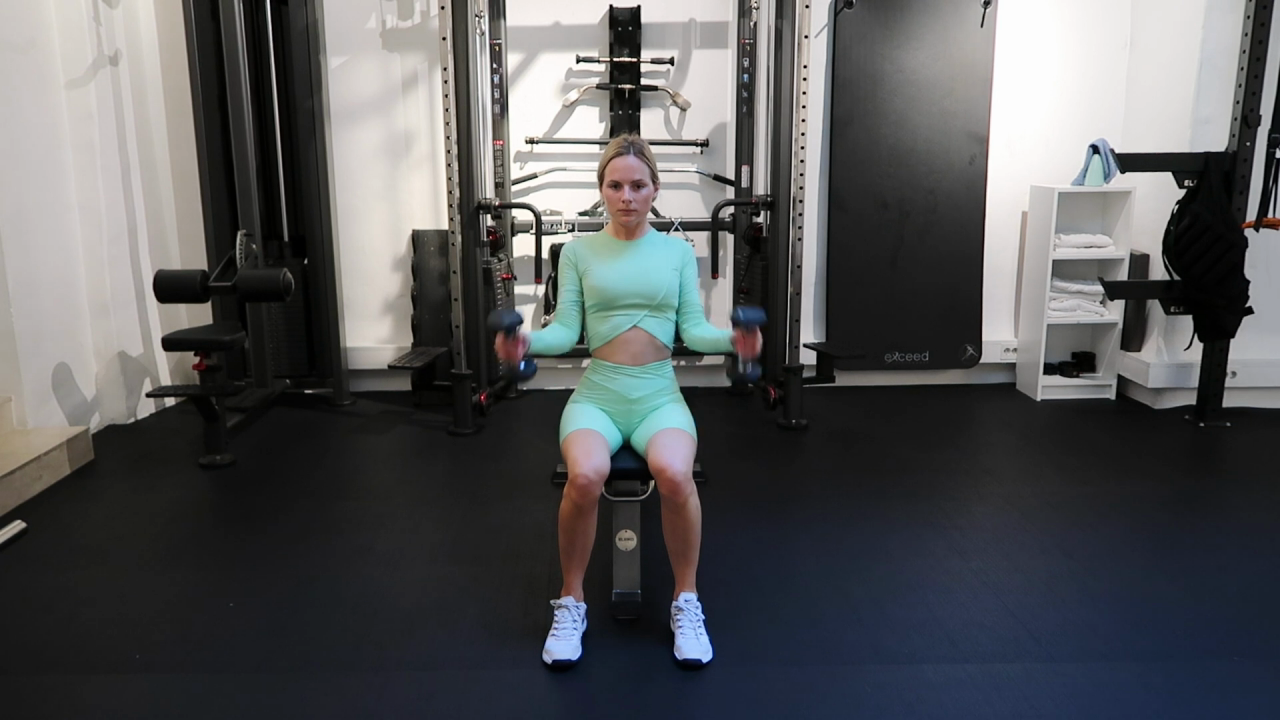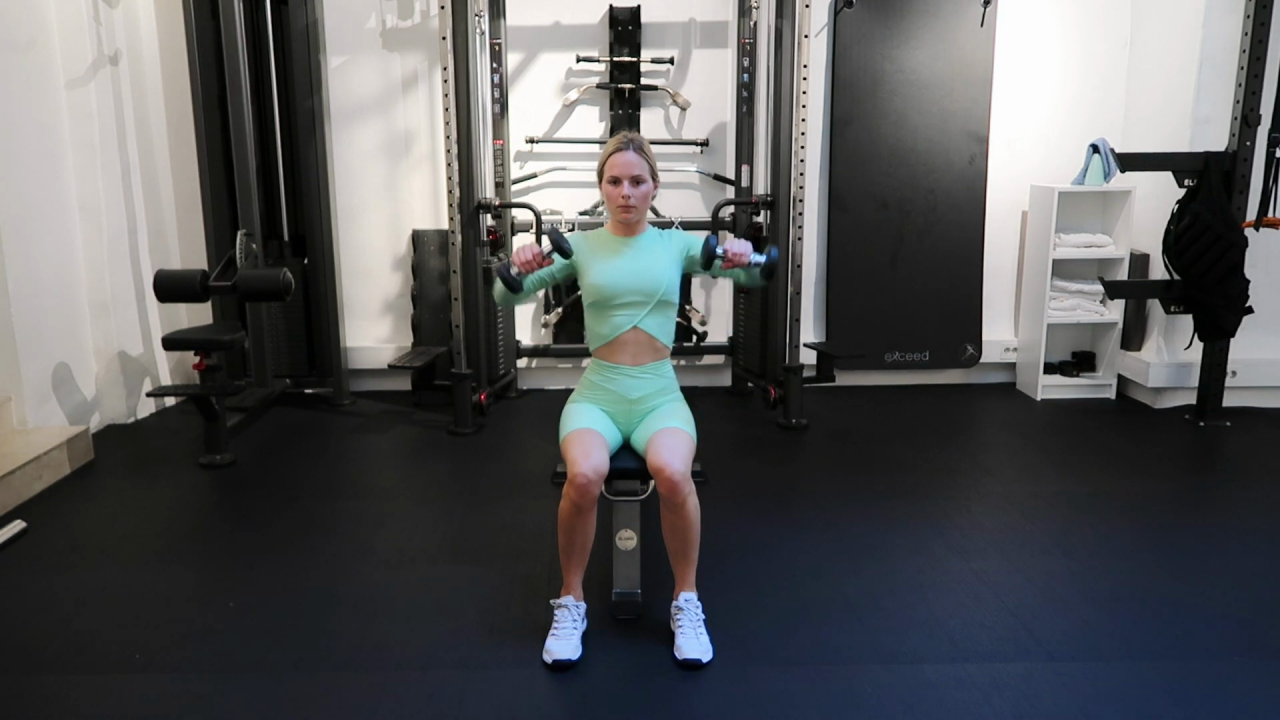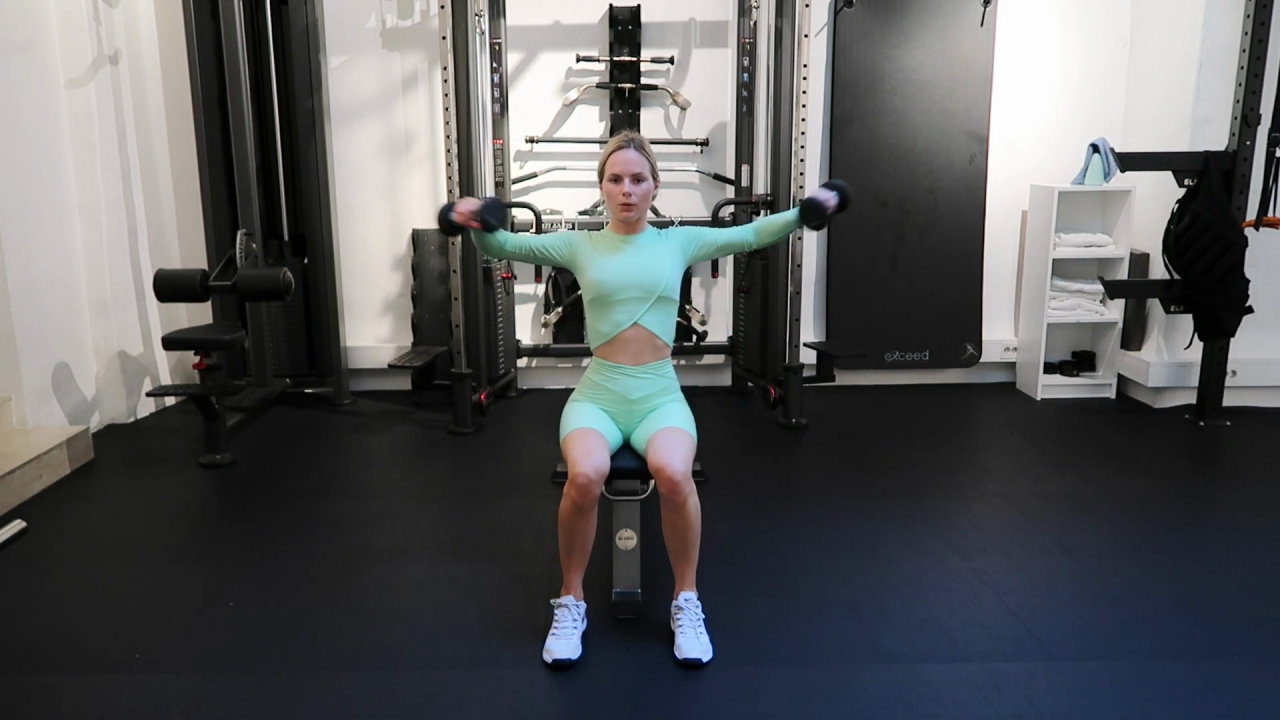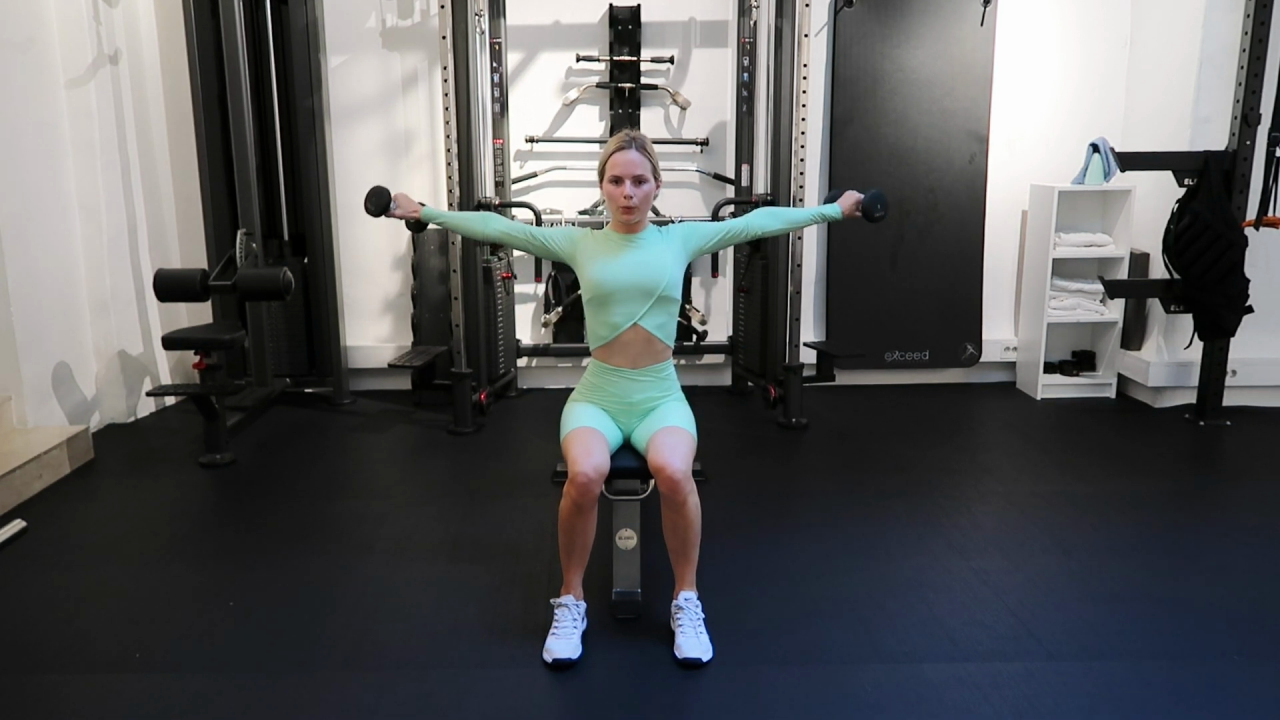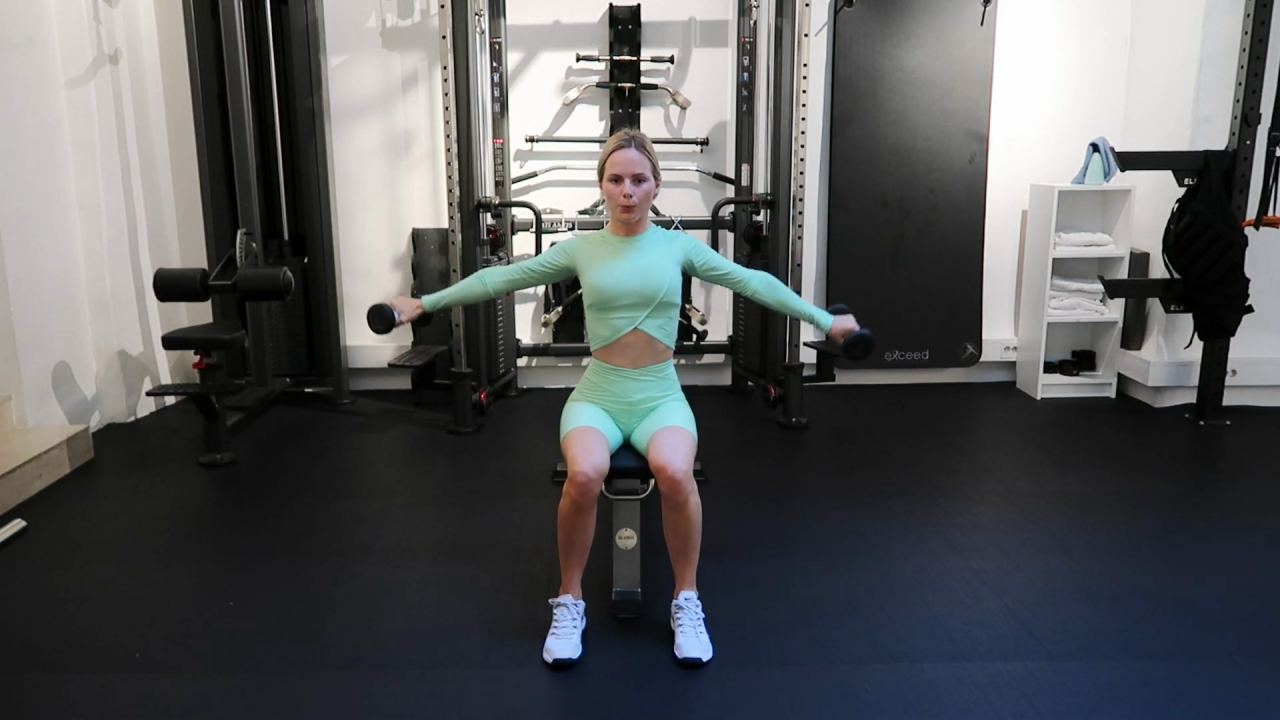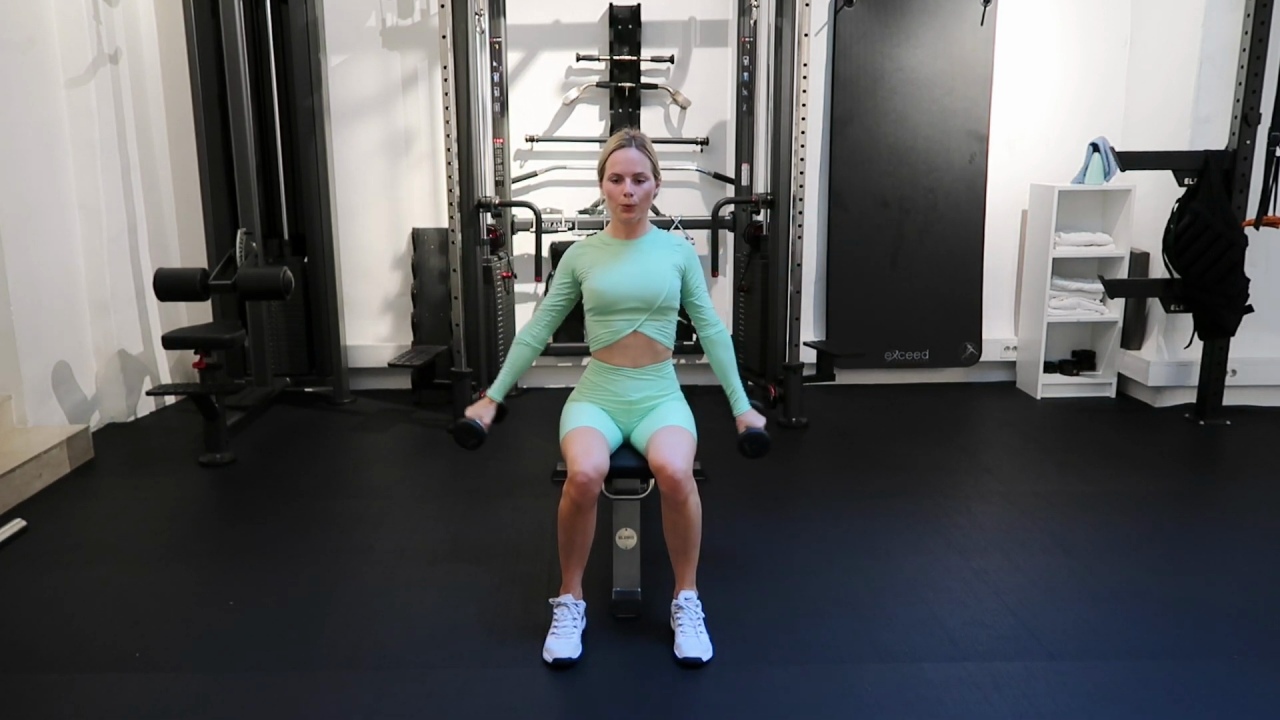
dt=0.7s
person 1, frame 1
left shoulder: (678, 251)
right shoulder: (577, 251)
left elbow: (693, 331)
right elbow: (566, 334)
left wrist: (731, 340)
right wrist: (527, 342)
left hip: (659, 393)
right hip: (596, 394)
left knee: (675, 475)
right knee: (585, 477)
left ankle: (686, 601)
right ankle: (570, 603)
person 1, frame 2
left shoulder: (678, 243)
right shoulder: (579, 245)
left elbow: (751, 283)
right elbow: (505, 296)
left wrist: (743, 261)
right wrist: (520, 268)
left hip: (659, 393)
right hip: (597, 393)
left knee: (672, 475)
right knee: (583, 477)
left ankle: (686, 602)
right ankle: (570, 602)
person 1, frame 3
left shoulder: (679, 241)
right shoulder: (580, 246)
left elbow: (754, 232)
right elbow: (502, 246)
right wrist: (469, 219)
left hip: (660, 393)
right hip: (598, 393)
left knee: (674, 475)
right knee: (584, 476)
left ankle: (686, 601)
right ankle: (570, 602)
person 1, frame 4
left shoulder: (681, 239)
right shoulder: (579, 243)
left elbow: (758, 222)
right elbow: (498, 227)
left wrist: (832, 210)
right wrist: (424, 211)
left hip: (661, 396)
right hip: (597, 395)
left knee: (674, 474)
right knee: (585, 475)
left ankle: (686, 601)
right ankle: (570, 602)
person 1, frame 5
left shoulder: (679, 246)
right shoulder: (580, 249)
left elbow: (750, 282)
right elbow: (502, 278)
left wrist: (824, 319)
right wrist: (425, 303)
left hip: (661, 395)
right hip: (598, 395)
left knee: (674, 474)
right knee: (584, 475)
left ankle: (686, 601)
right ankle: (568, 602)
person 1, frame 6
left shoulder: (679, 251)
right shoulder: (580, 255)
left elbow: (712, 329)
right elbow: (537, 329)
left wrist: (741, 404)
right wrist: (492, 397)
left hip: (660, 394)
right hip: (596, 395)
left knee: (674, 473)
right knee: (583, 476)
left ankle: (686, 601)
right ankle: (569, 602)
